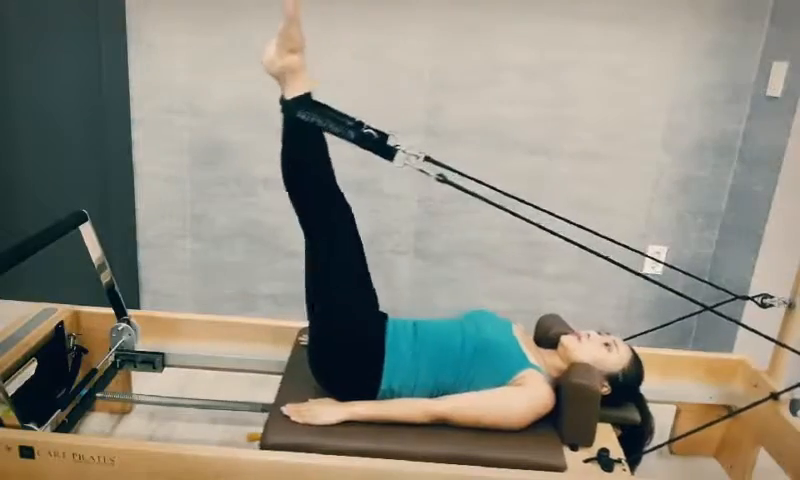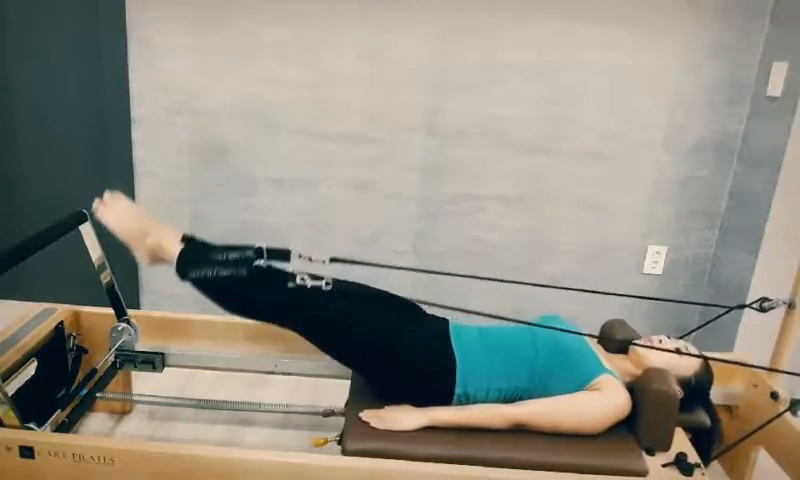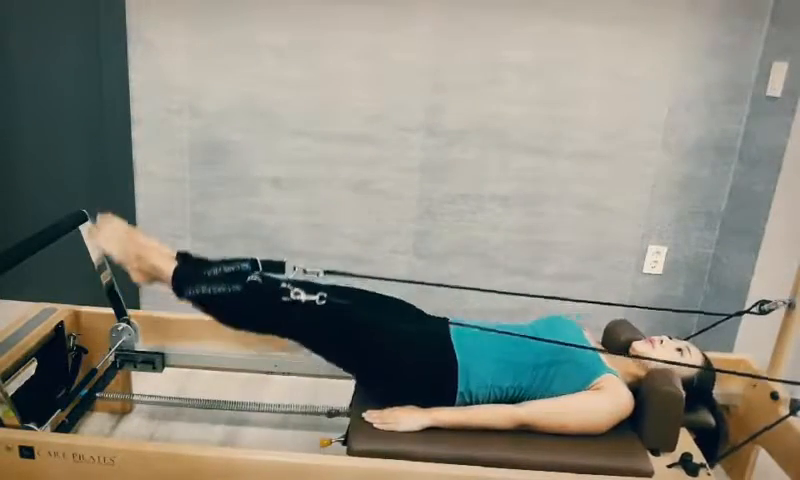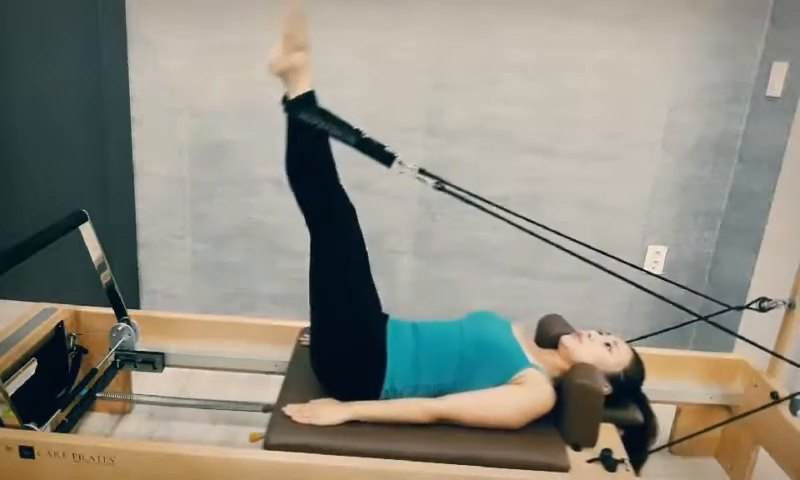
dt=1s
person 1, frame 1
left shoulder: (535, 395)
right shoulder: (523, 340)
left elbow: (436, 410)
left wrist: (343, 411)
left hip: (360, 366)
right hip: (377, 338)
left knee: (329, 224)
right knee: (329, 218)
person 1, frame 2
left shoulder: (611, 402)
right shoulder: (592, 352)
left elbow: (514, 414)
left wrist: (424, 416)
left hip: (435, 373)
right hip: (439, 338)
left knee: (298, 301)
right knee: (300, 287)
left ankle: (170, 249)
right ankle: (173, 246)
person 1, frame 3
left shoulder: (614, 403)
right shoulder: (592, 348)
left elbow: (517, 414)
left wrist: (425, 416)
left hip: (439, 377)
right hip: (439, 338)
left knee: (295, 311)
right knee: (293, 293)
left ankle: (166, 269)
right ankle: (167, 262)
person 1, frame 4
left shoulder: (537, 395)
right shoulder: (519, 342)
left elbow: (439, 410)
left wrist: (346, 411)
left hip: (359, 371)
right hip: (377, 340)
left knee: (333, 221)
right knee: (332, 214)
